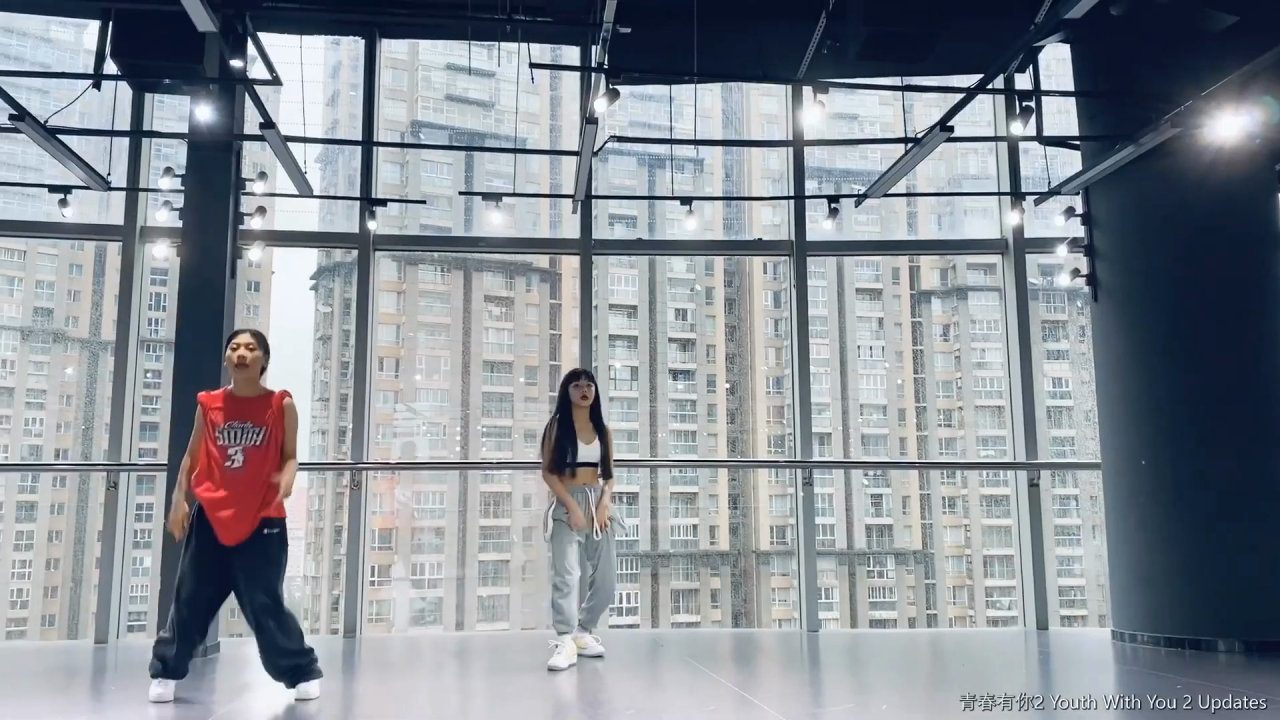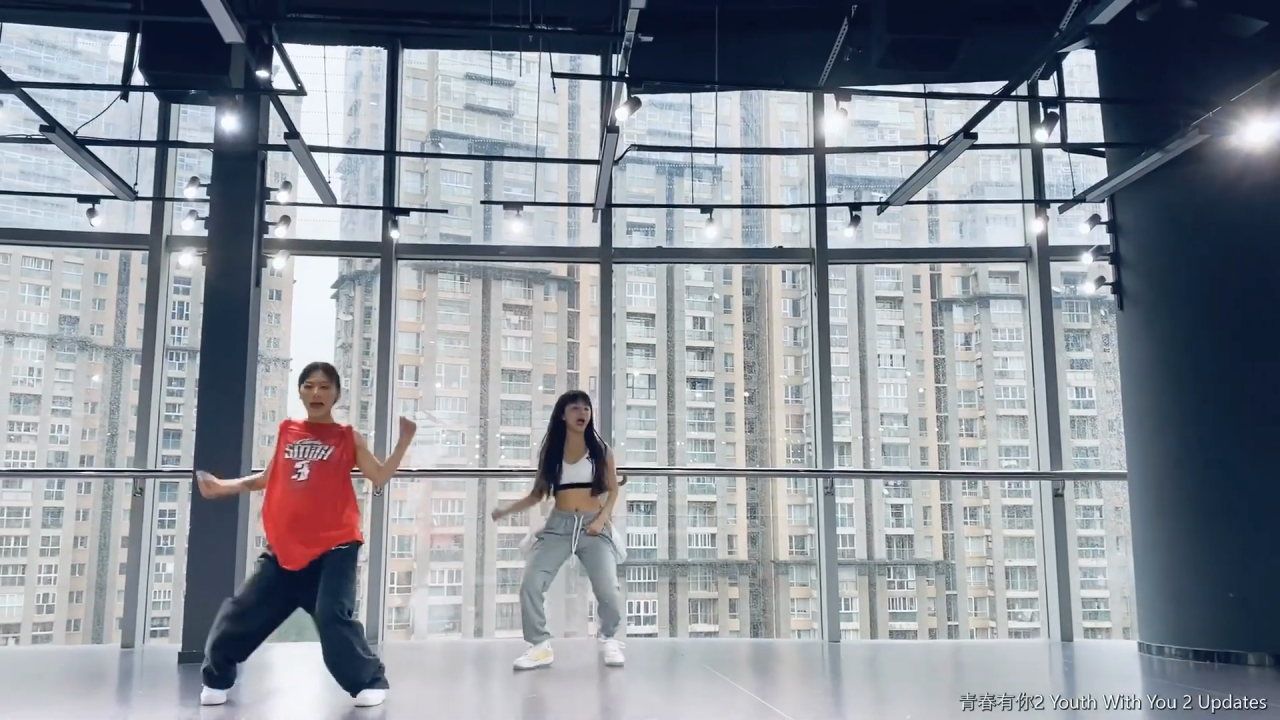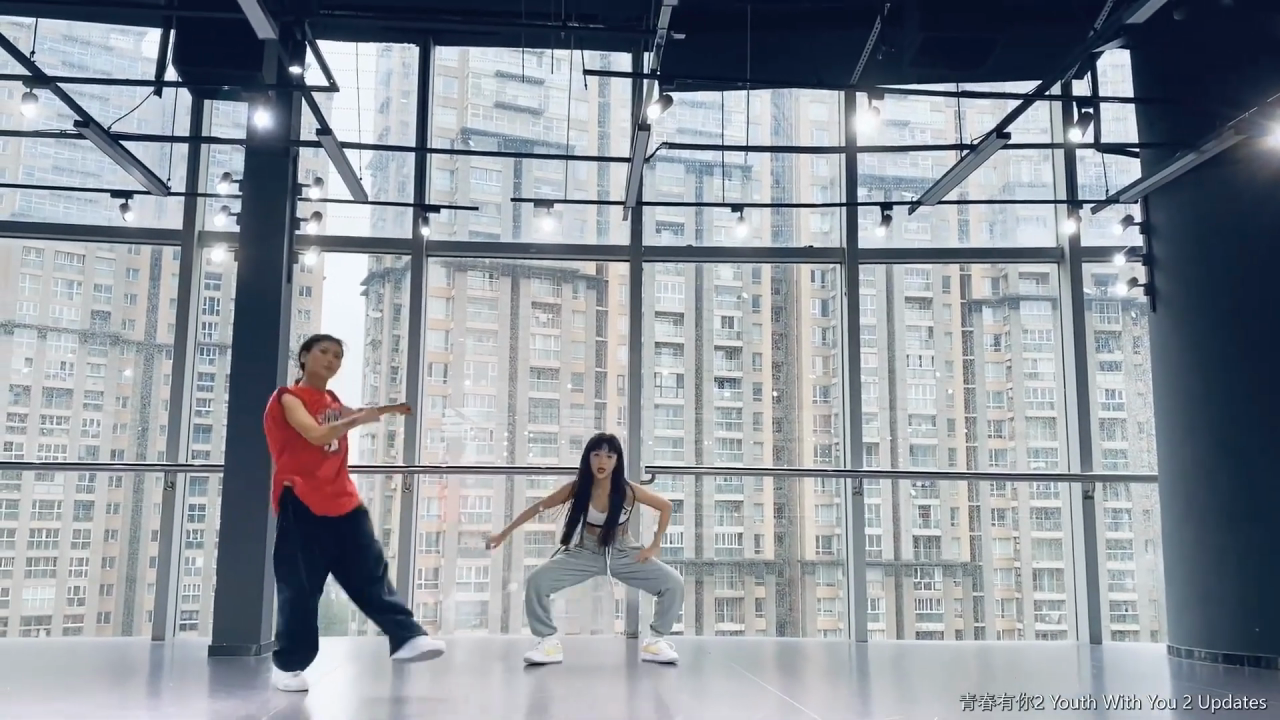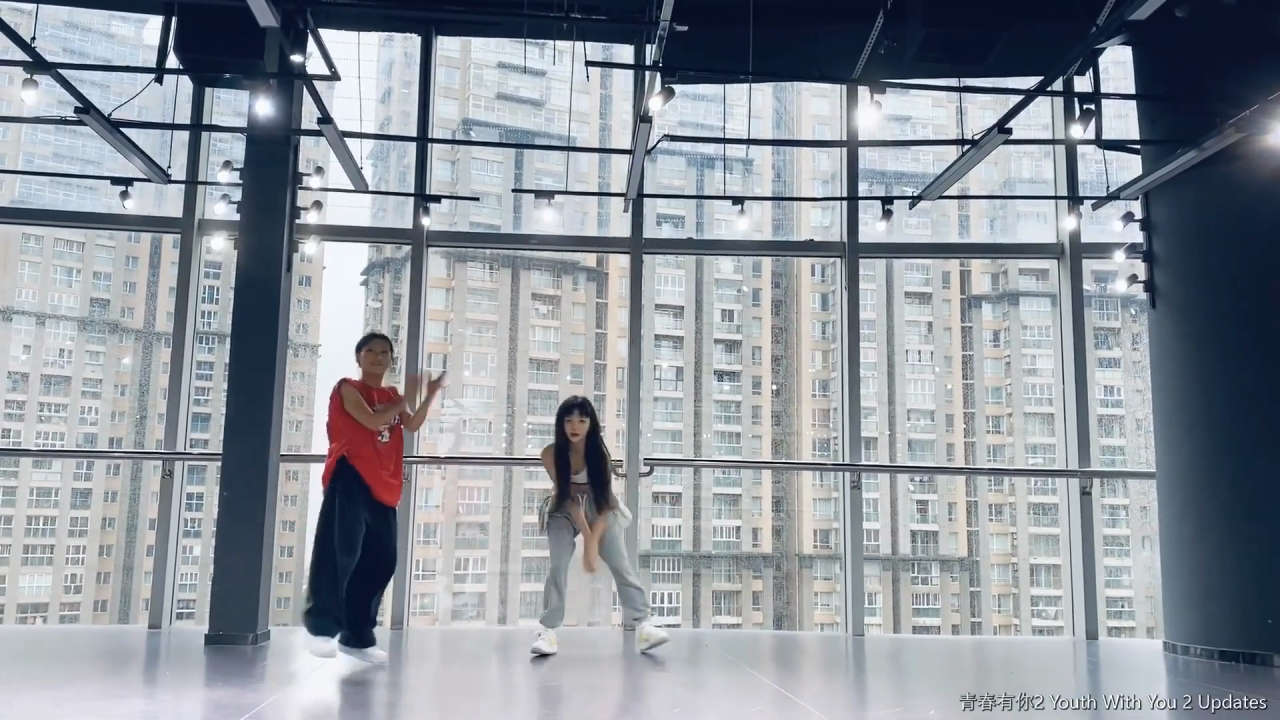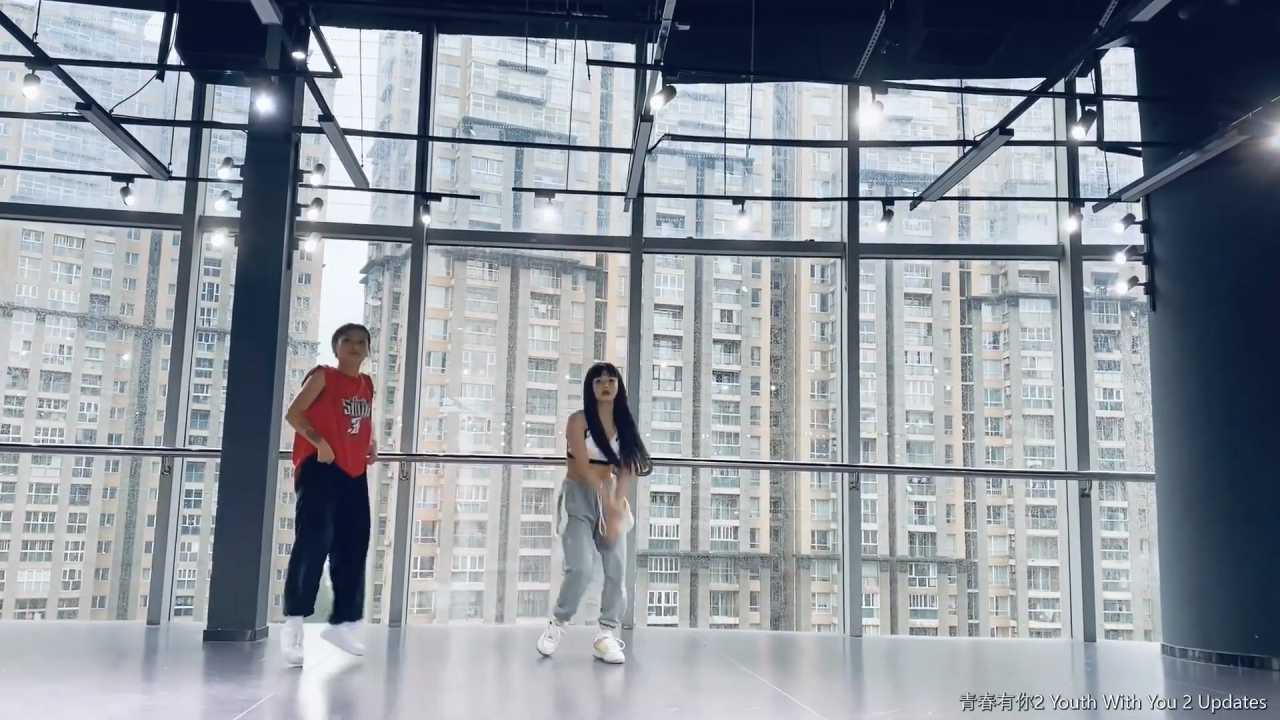
dt=1s
person 1, frame 1
left shoulder: (280, 405)
right shoulder: (208, 404)
left elbow: (290, 454)
right elbow: (193, 454)
left wrist: (288, 476)
right wrist: (179, 498)
left hip: (261, 521)
right hip: (210, 519)
left knee: (265, 604)
right knee: (191, 603)
left ankle: (303, 672)
right ankle: (166, 672)
person 1, frame 2
left shoulder: (348, 438)
right shoulder: (287, 430)
left elbow: (379, 477)
right elbow: (268, 476)
left wrist: (403, 442)
right wrist: (224, 488)
left hip: (335, 546)
right hip: (284, 545)
left knee: (334, 616)
right knee: (241, 615)
left ankle: (368, 682)
right ankle: (217, 680)
person 1, frame 3
left shoulder: (330, 398)
right shoulder: (289, 398)
left elbow: (354, 417)
right elbow: (315, 434)
left wrist: (387, 409)
right wrist: (359, 418)
left hip: (342, 499)
right hip: (302, 501)
left knee: (370, 568)
right knee: (301, 584)
left ankle: (406, 637)
right ankle: (289, 664)
person 1, frame 4
left shoulder: (394, 396)
right shoulder: (348, 388)
left elbow: (412, 424)
right elbow: (373, 422)
left wrist: (429, 397)
right wrist: (409, 394)
left hip: (384, 487)
right hip: (350, 478)
left knee: (380, 562)
right knee: (340, 549)
left ankle: (358, 637)
right ankle: (320, 628)
person 1, frame 5
left shoulder: (367, 385)
right shoulder: (323, 377)
right elbow: (293, 413)
left wrist: (370, 446)
right wrist: (319, 442)
left hip: (353, 475)
right hip: (319, 470)
left knee: (353, 549)
right knee: (314, 541)
left ankle: (343, 622)
right ankle: (294, 620)
person 2, frame 1
left shoulder: (601, 429)
right shoulder: (557, 426)
left elbow: (607, 473)
right elbow: (548, 472)
left wrist: (604, 505)
right wrist: (571, 505)
left hip: (597, 504)
right hip: (567, 506)
left knee: (605, 581)
right knee: (566, 574)
left ankle: (582, 633)
right ankle: (565, 641)
person 2, frame 2
left shoulder: (600, 450)
right shoulder: (550, 449)
left elbow: (613, 490)
right elbow: (539, 492)
left wrist: (602, 518)
right wrist: (508, 510)
left hip: (593, 527)
right hip: (559, 526)
left knee: (608, 591)
right knee: (531, 584)
left ankle: (609, 640)
right ankle: (539, 647)
person 2, frame 3
left shoulder: (627, 490)
right shoulder: (577, 487)
left elbow: (666, 507)
right elbow: (539, 508)
left wrist: (655, 545)
right wrist: (504, 533)
left hip: (623, 552)
right hip: (586, 551)
left knee: (673, 584)
right knee: (537, 582)
left ankle: (656, 641)
right ankle: (548, 642)
person 2, frame 4
left shoulder: (599, 454)
right shoulder: (551, 453)
left elbow: (603, 505)
right elbow: (564, 498)
left wrist: (593, 542)
right wrist: (587, 535)
left hip: (600, 508)
right hip: (564, 510)
left knee: (620, 563)
right knee: (558, 565)
left ankle: (643, 625)
right ankle: (548, 631)
person 2, frame 5
left shoulder: (624, 425)
right shoulder: (578, 420)
left elbow: (626, 471)
right elbow: (583, 466)
left wrist: (617, 511)
right wrist: (607, 497)
left hip: (609, 499)
right hip: (577, 497)
left knee: (617, 567)
right knee: (580, 569)
left ankle: (607, 634)
right ankle: (558, 623)
